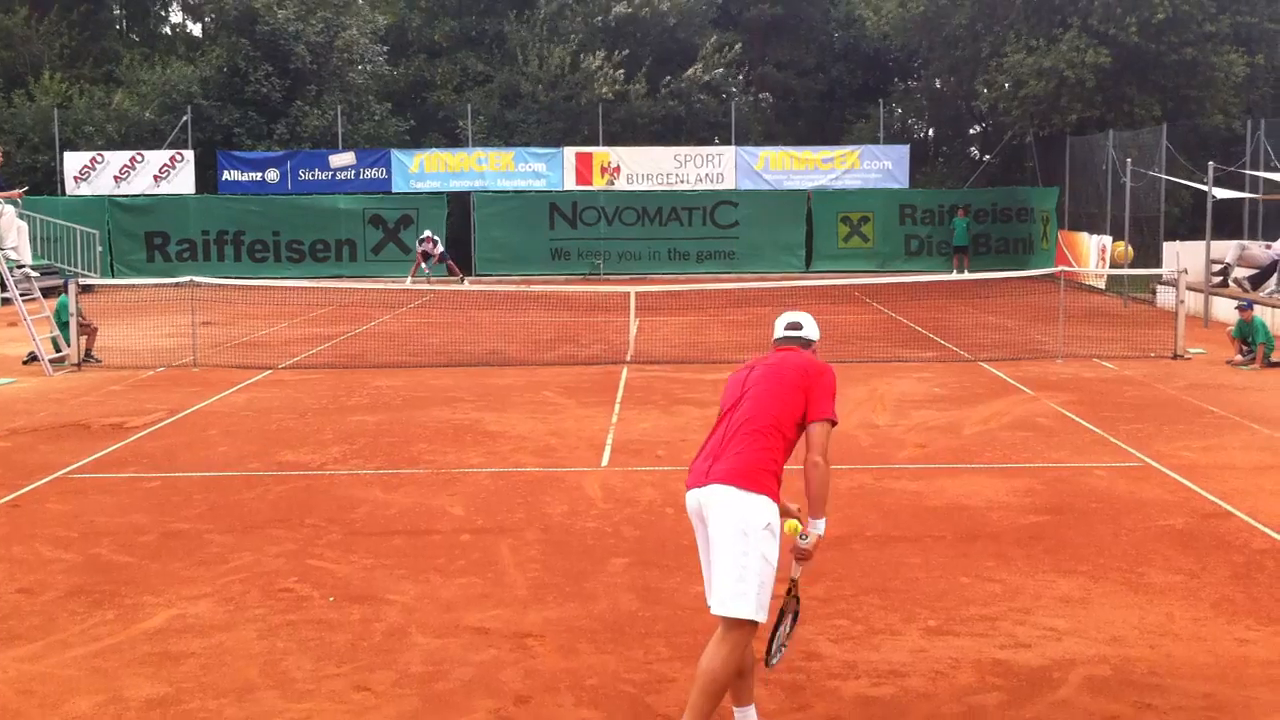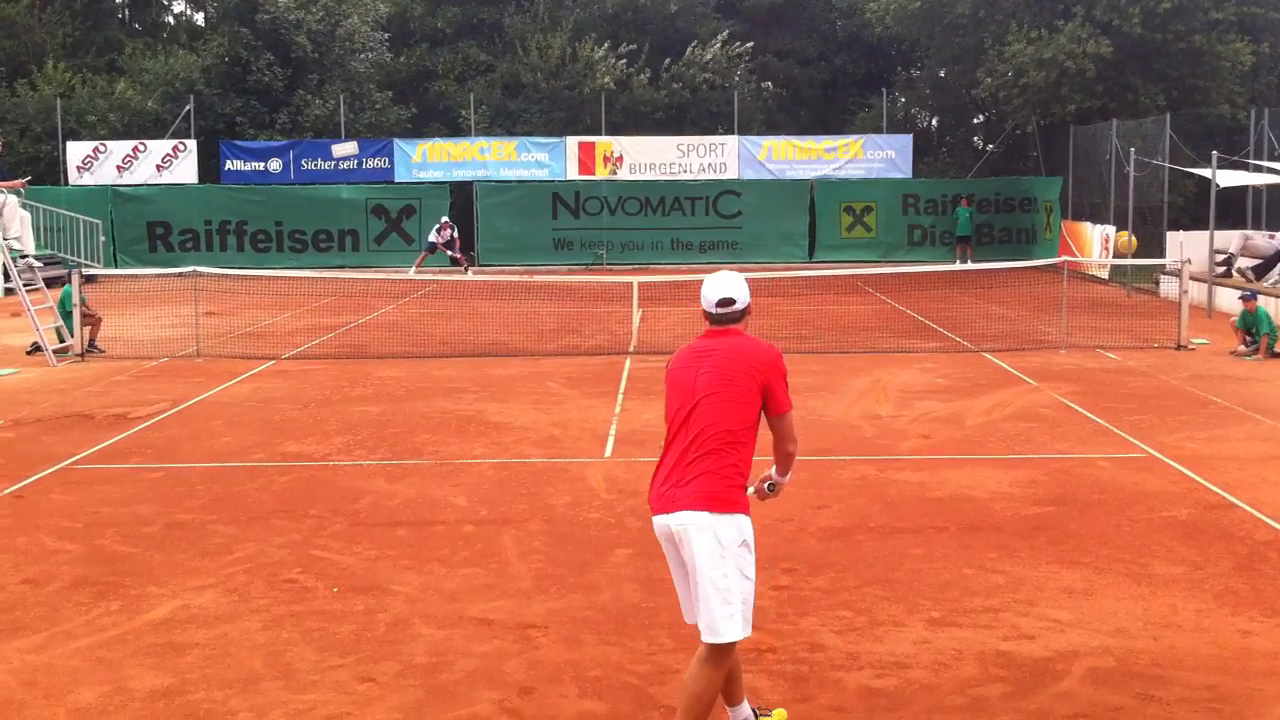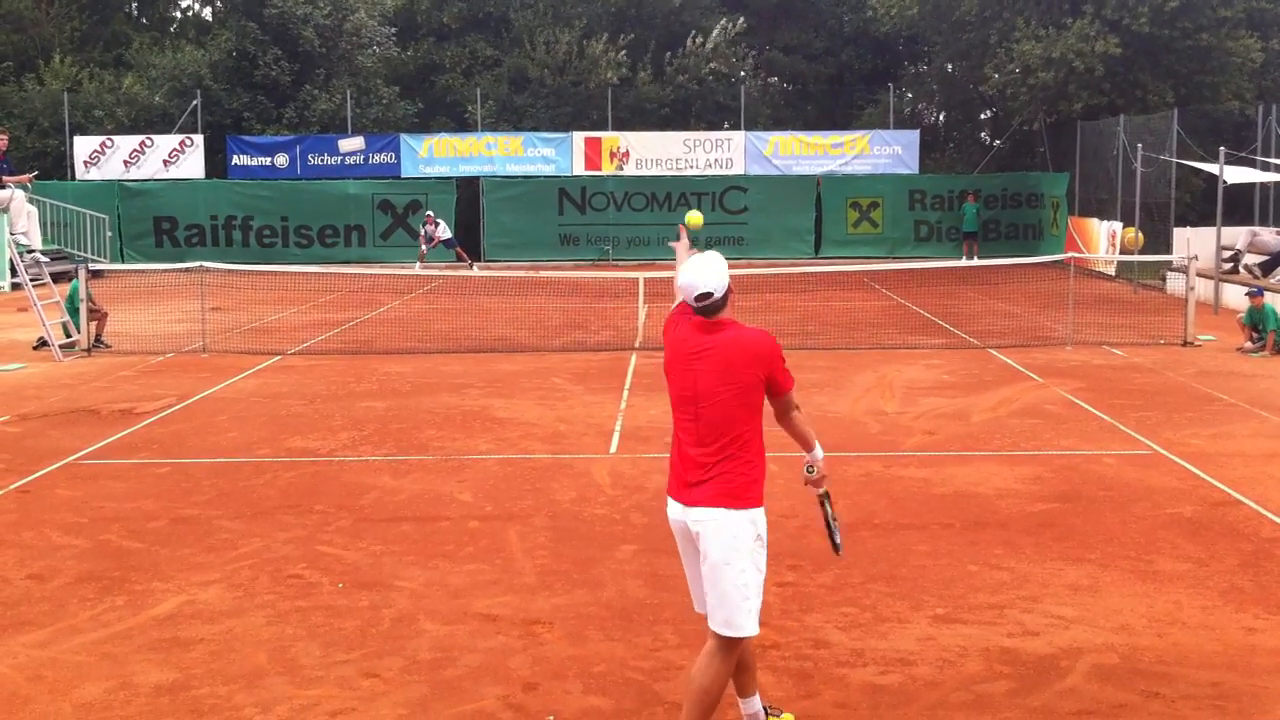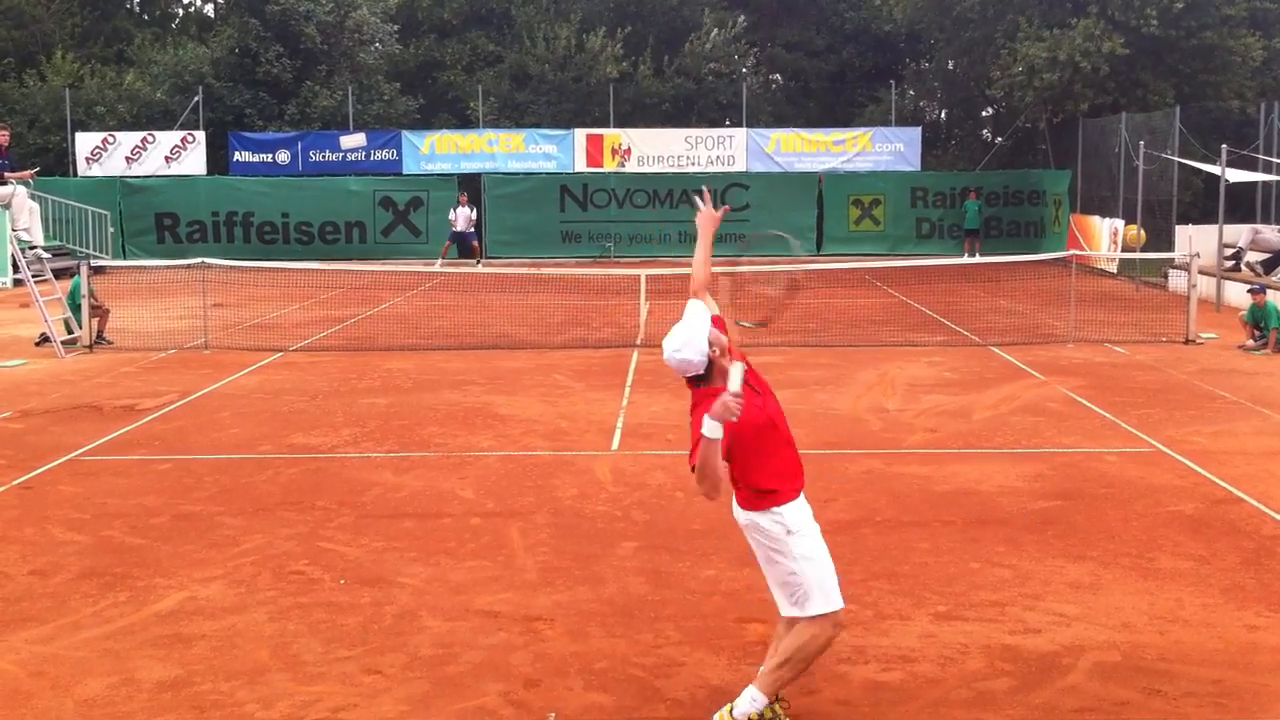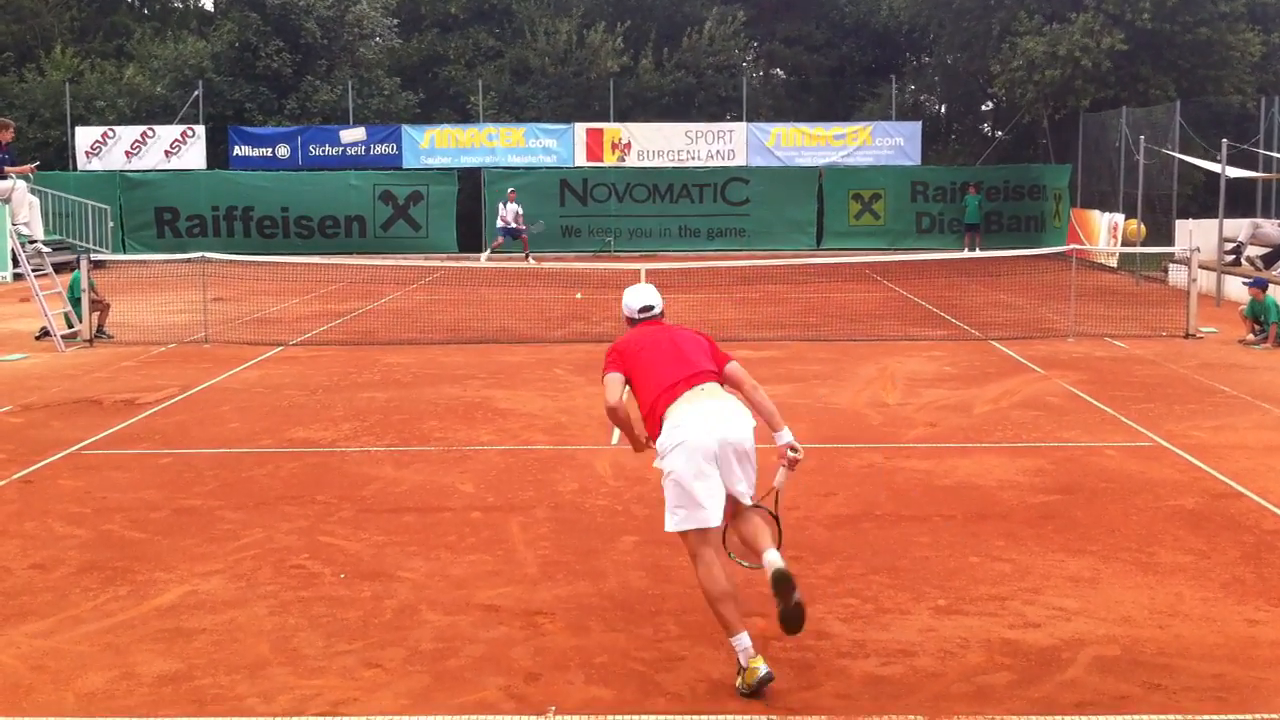
dt=0.7s
person 1, frame 1
left shoulder: (744, 372)
right shoulder: (818, 371)
right elbow: (815, 458)
left wrist: (780, 509)
right wrist: (816, 528)
left hip: (702, 487)
right hip: (743, 495)
left knee: (738, 617)
right knee: (736, 624)
person 1, frame 2
left shoulder: (680, 359)
right shoulder: (763, 356)
right elbow: (787, 444)
right wrist: (779, 478)
left hip: (666, 507)
right hip: (714, 511)
left knee: (722, 628)
right knee: (721, 638)
person 1, frame 3
left shoulder: (675, 331)
right shoulder: (759, 346)
left elbow: (683, 286)
right elbow: (788, 411)
left wrist: (683, 247)
right wrist: (815, 453)
left hip: (683, 503)
right hip: (730, 509)
left knee: (736, 622)
right knee: (728, 636)
person 1, frame 4
right shoulder: (712, 410)
left elbow: (699, 286)
right elbow: (710, 488)
left wrist: (705, 228)
right wrist: (714, 429)
left hip: (769, 509)
right hip: (776, 515)
left knee: (803, 615)
right knee: (823, 624)
person 1, frame 5
left shoulder: (621, 348)
right shoulder: (696, 337)
left elbow: (613, 402)
right elbow: (749, 386)
left wrist: (635, 437)
right wrist: (783, 434)
left hip: (684, 431)
right hip: (731, 416)
left knee: (704, 554)
right knee: (739, 514)
left ankle: (751, 662)
right ankle: (775, 567)
